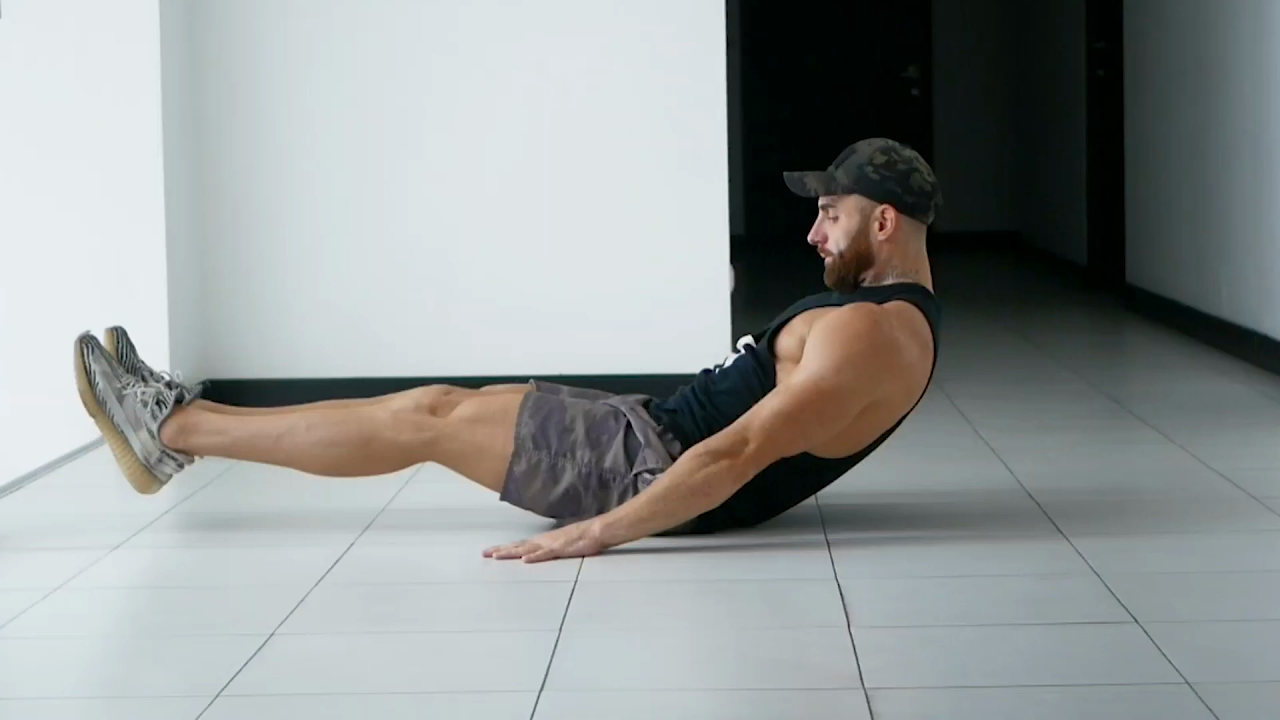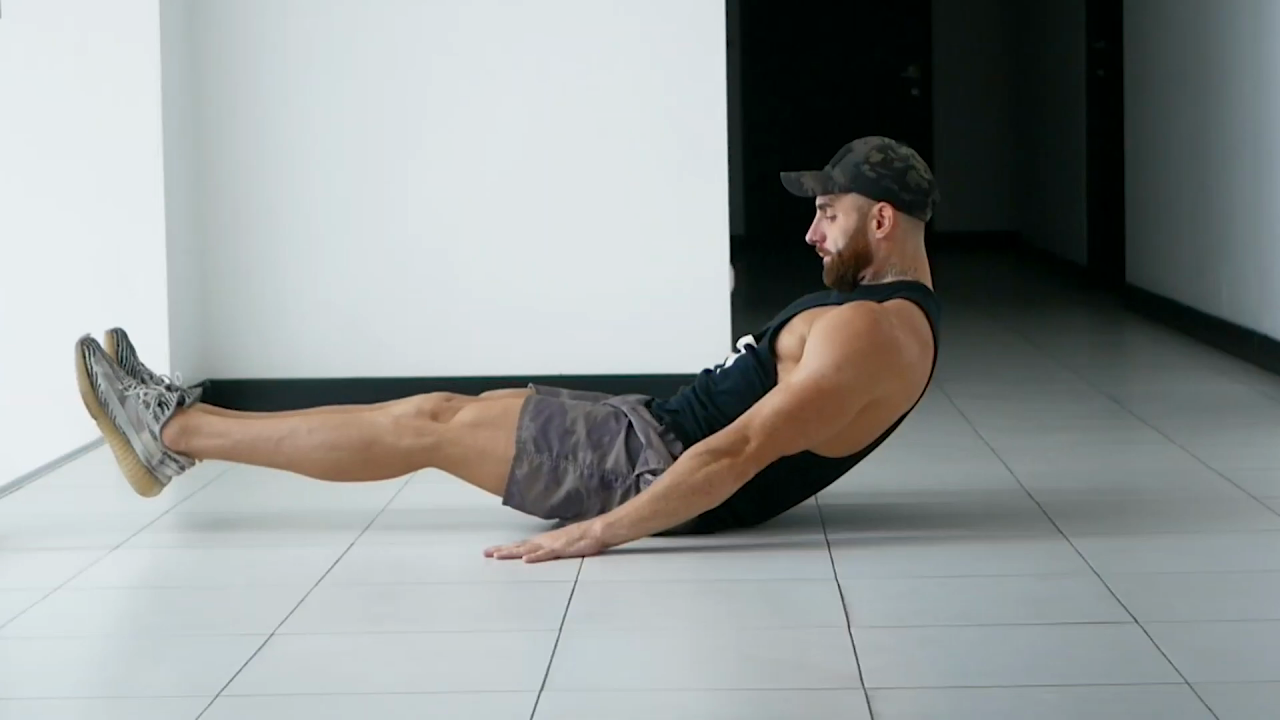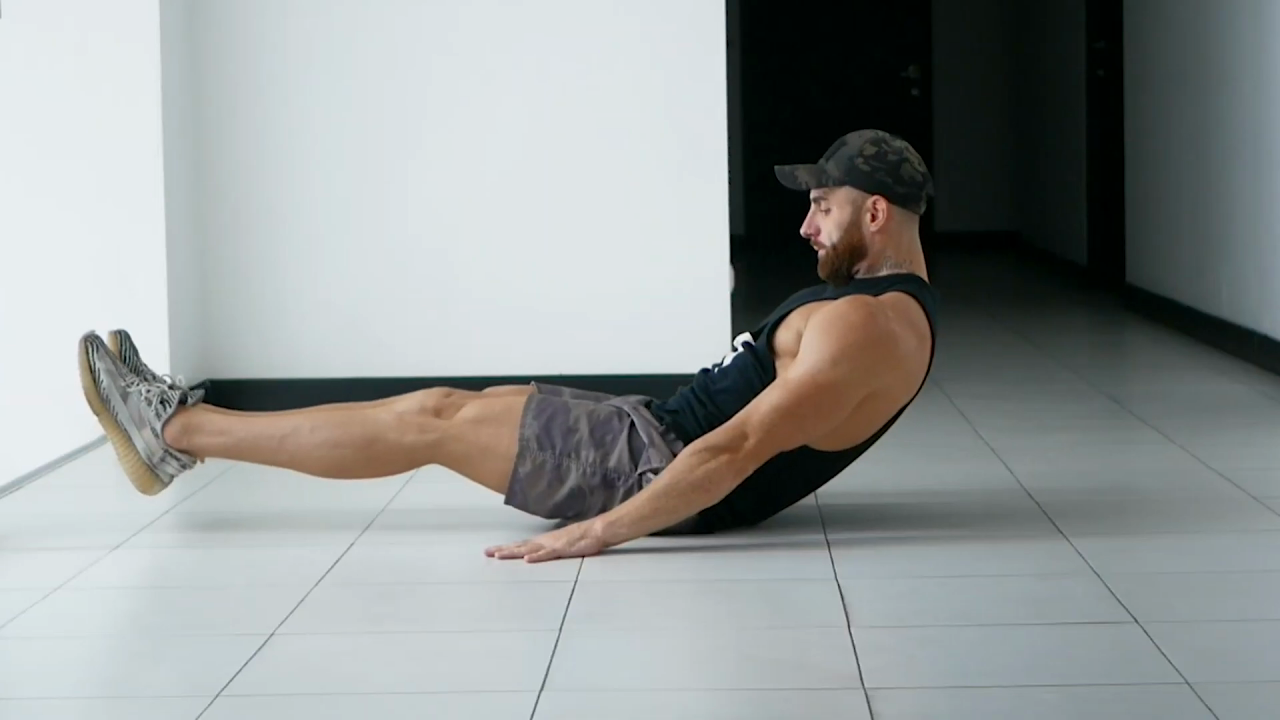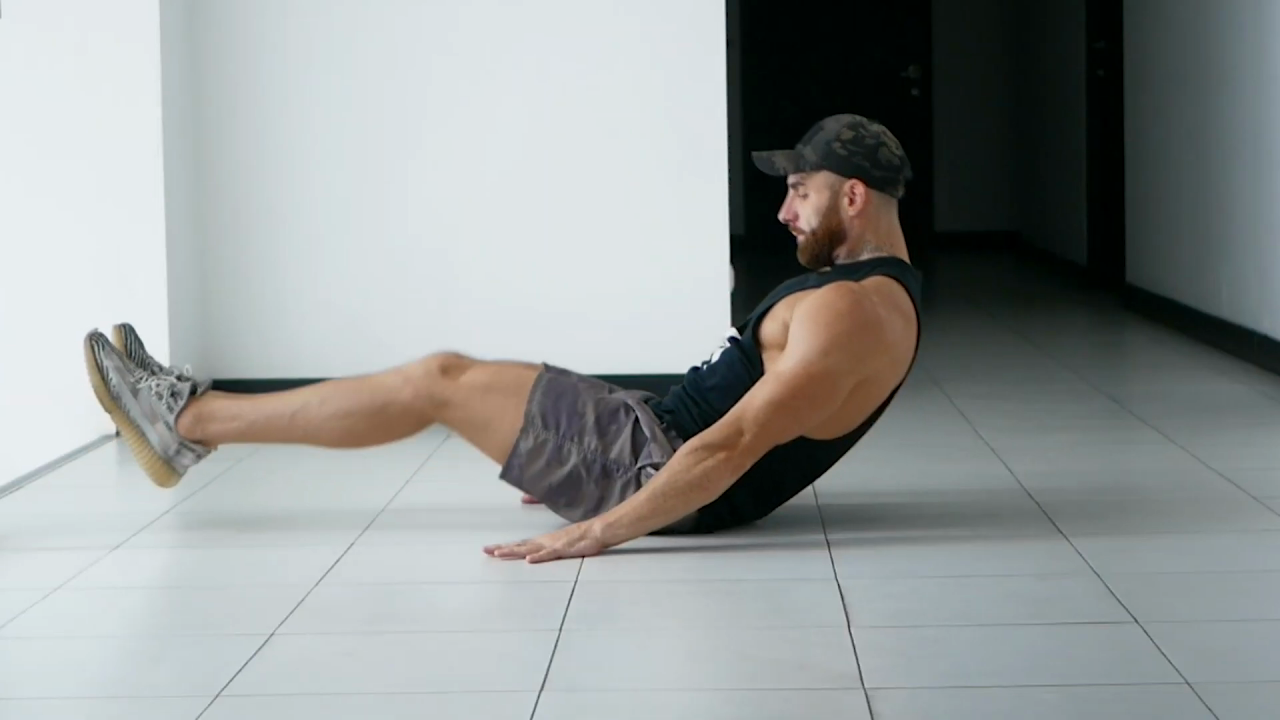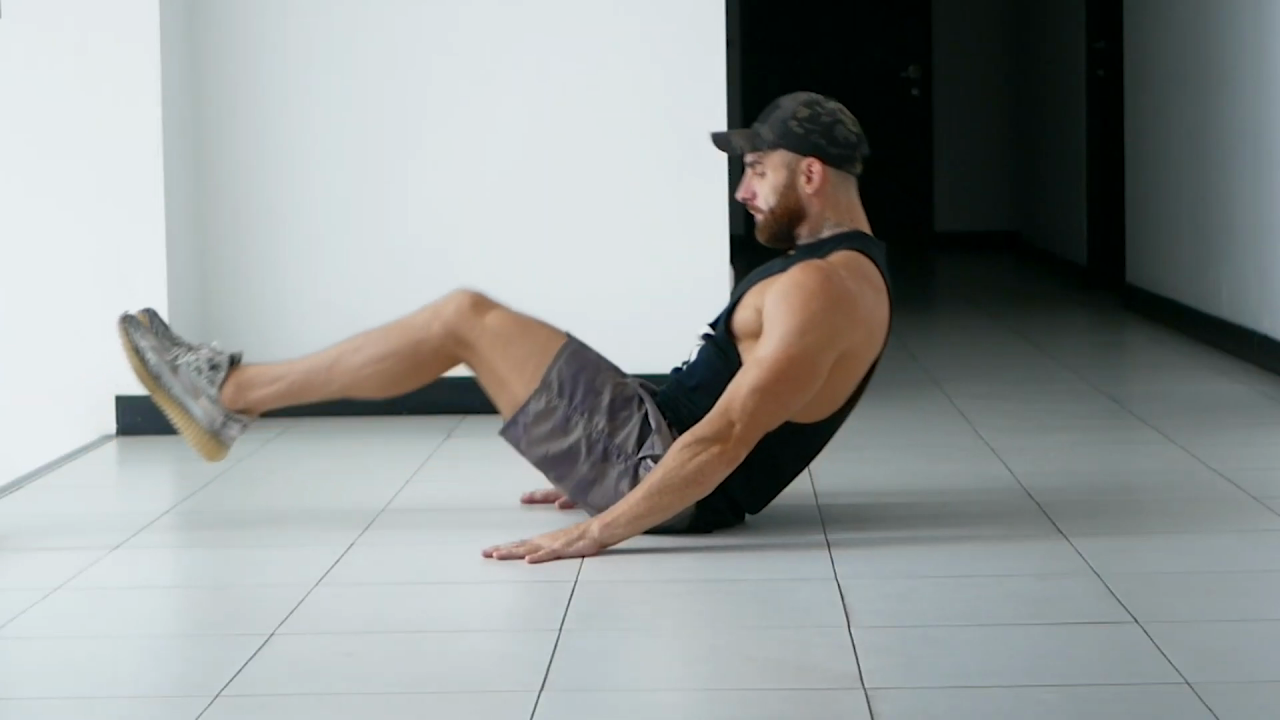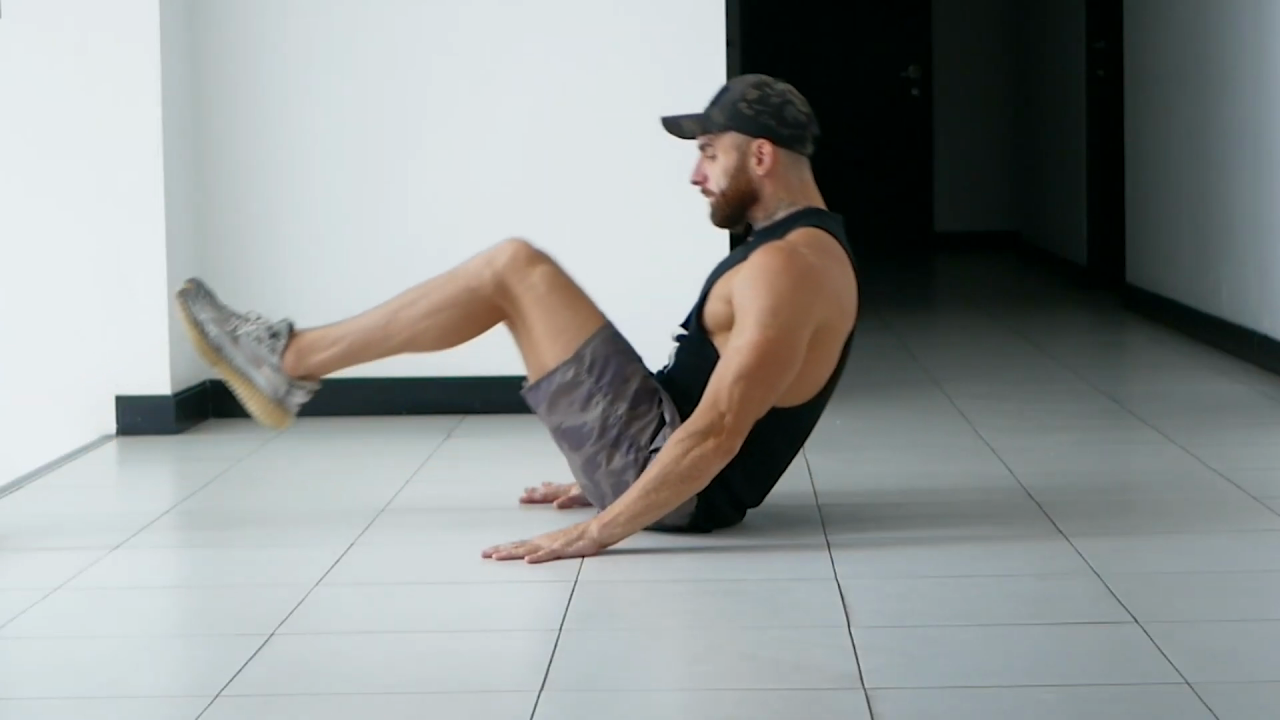
dt=0.1s
person 1, frame 1
left shoulder: (871, 333)
right shoulder: (888, 310)
left elbow: (736, 457)
left wrist: (598, 531)
right wrist: (606, 496)
left hip: (655, 462)
right hip: (661, 436)
left knee: (427, 415)
right knee: (443, 407)
left ankle: (171, 429)
right ankle: (179, 420)
person 1, frame 2
left shoulder: (870, 333)
right shoulder: (887, 311)
left elbow: (737, 455)
left wrist: (600, 531)
right wrist: (606, 493)
left hip: (656, 461)
right hip: (662, 435)
left knee: (428, 424)
right knee: (442, 415)
left ankle: (175, 431)
right ankle: (182, 424)
person 1, frame 3
left shoulder: (868, 327)
right shoulder: (880, 302)
left elbow: (738, 451)
left wrist: (598, 532)
right wrist: (607, 496)
left hip: (660, 467)
right hip: (664, 444)
left knee: (431, 423)
right knee: (444, 412)
left ankle: (177, 430)
right ankle: (184, 423)
person 1, frame 4
left shoulder: (853, 311)
right shoulder: (869, 290)
left elbow: (733, 447)
left wrist: (599, 531)
right wrist: (600, 471)
left hip: (657, 464)
right hip: (662, 439)
left knee: (440, 380)
right knee: (453, 378)
left ankle: (189, 420)
right ankle: (195, 415)
person 1, frame 5
left shoulder: (825, 288)
right shoulder: (839, 266)
left elbow: (726, 439)
left wrist: (596, 532)
right wrist: (598, 478)
left hip: (655, 465)
right hip: (665, 459)
left knee: (465, 318)
right knee: (481, 329)
left ankle: (228, 392)
right ankle: (243, 390)
person 1, frame 6
left shoulder: (785, 267)
right shoulder: (803, 246)
left elbow: (717, 431)
left wrist: (597, 531)
right wrist: (601, 471)
left hip: (672, 484)
right hip: (670, 455)
left knee: (515, 266)
right knee: (517, 284)
left ankle: (289, 361)
right ankle: (293, 361)
